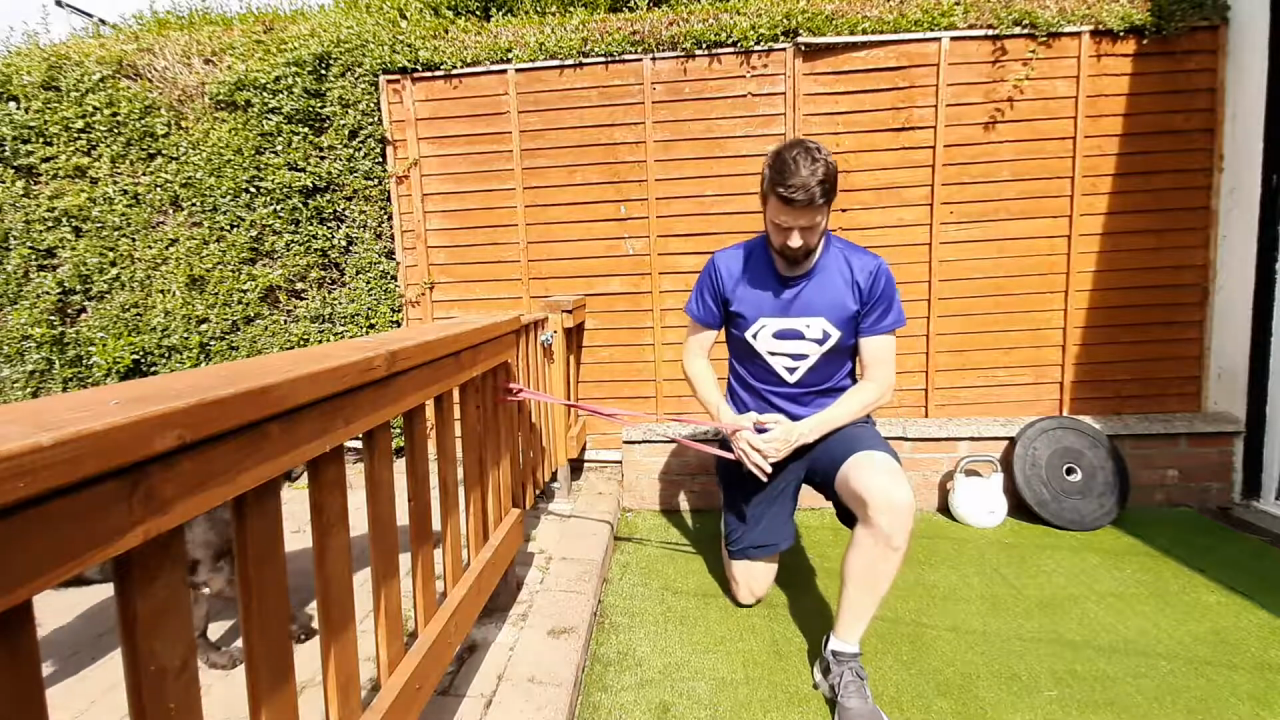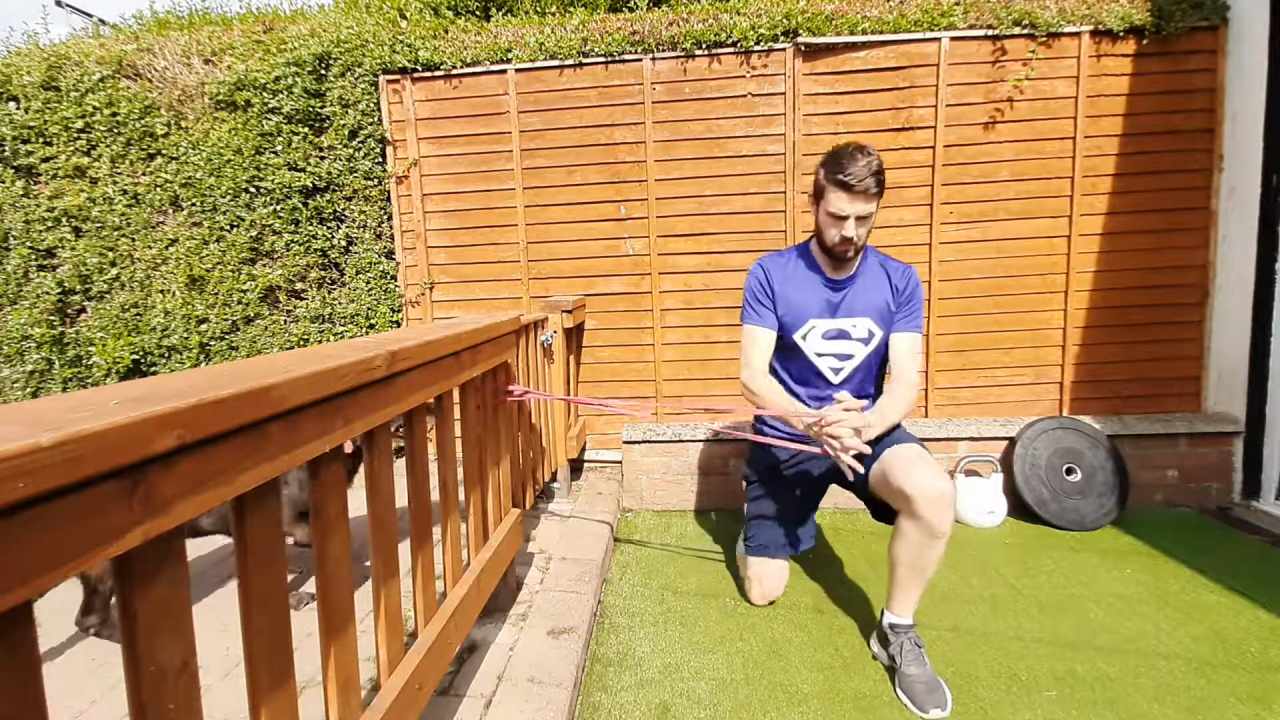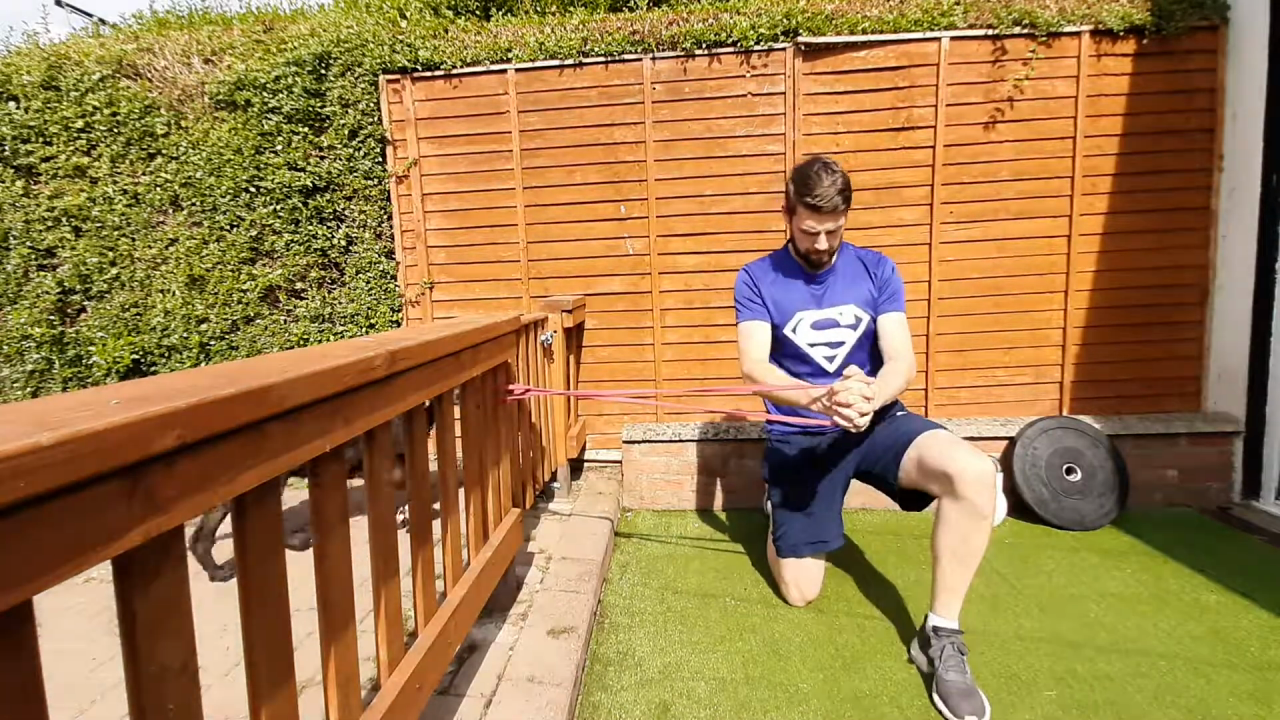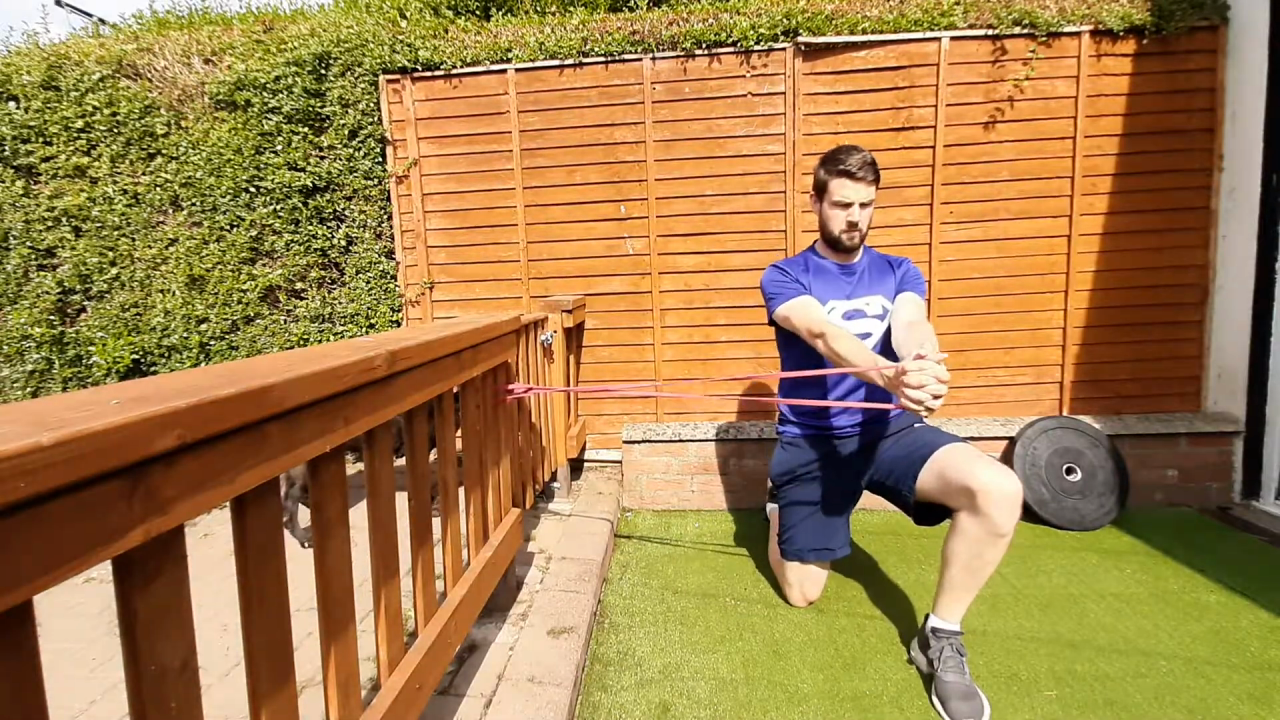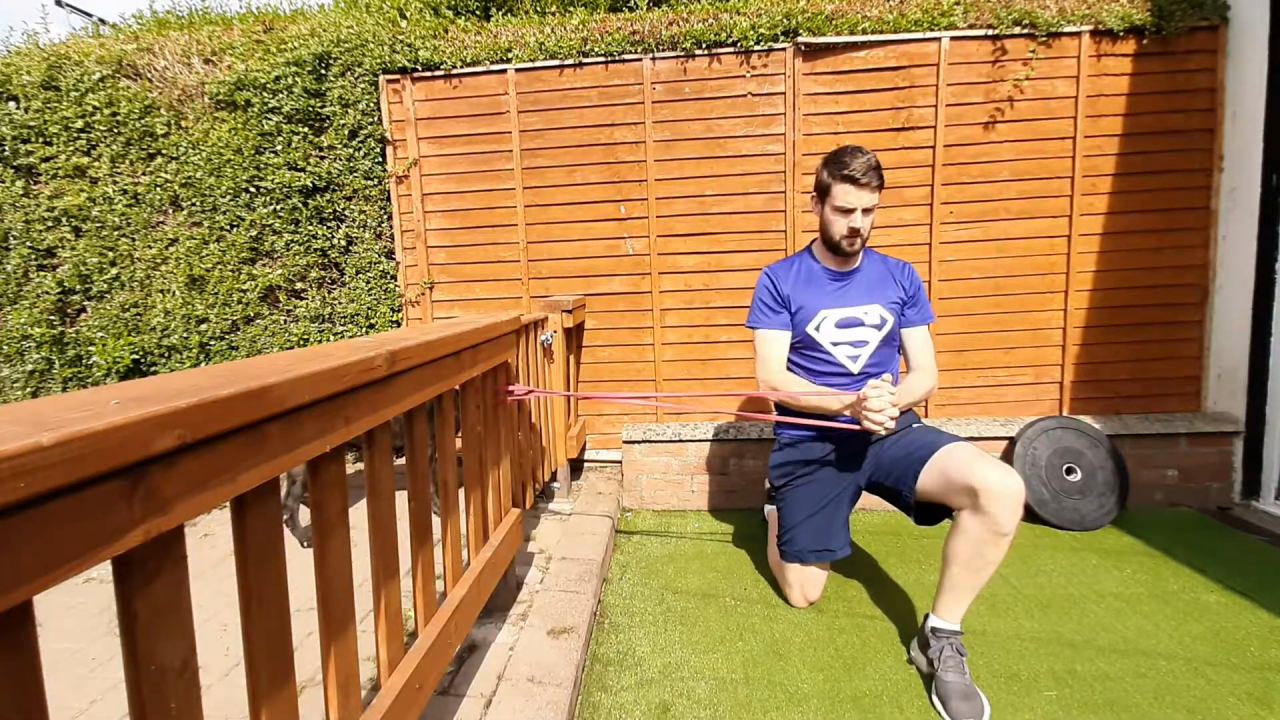
dt=1s
person 1, frame 1
left shoulder: (866, 273)
right shoulder: (726, 269)
left elbow: (879, 381)
right elbow: (694, 355)
left wrist: (801, 433)
right wrist: (729, 423)
left hip: (832, 422)
right hip: (755, 431)
left knee: (893, 501)
right knee: (748, 589)
left ankle: (841, 659)
right ankle: (738, 524)
person 1, frame 2
left shoulder: (899, 280)
right shoulder: (771, 274)
left elbow: (906, 383)
right elbow: (752, 375)
left wrist: (864, 425)
right wrist: (814, 423)
left hip: (866, 426)
right hip: (786, 438)
left knee: (934, 493)
right knee: (762, 593)
left ankle: (897, 631)
right ankle: (761, 519)
person 1, frame 3
left shoulder: (877, 270)
right shoulder: (757, 280)
left elbow: (902, 361)
right elbow: (754, 367)
left wrist: (868, 397)
right wrist: (823, 400)
left hip: (876, 420)
right hip: (799, 436)
left knee: (974, 474)
right knee: (799, 592)
left ankle: (941, 635)
right ankle: (781, 507)
person 1, frame 4
left shoulder: (900, 272)
right shoulder: (784, 277)
left elbow: (911, 327)
right elbow: (823, 334)
left wrist: (925, 364)
right wrist: (891, 375)
left hip: (890, 431)
right hip: (812, 440)
left knee: (999, 490)
right knee: (802, 593)
left ankle: (941, 637)
right ankle: (781, 511)
person 1, frame 5
left shoulder: (901, 278)
right shoulder: (779, 281)
left elbow: (926, 374)
right elbow: (771, 378)
left wrist: (890, 400)
right wrist: (850, 404)
left hip: (891, 431)
right hip: (811, 443)
left knee: (1001, 489)
right knee: (802, 594)
left ankle: (941, 636)
right ankle: (778, 512)
